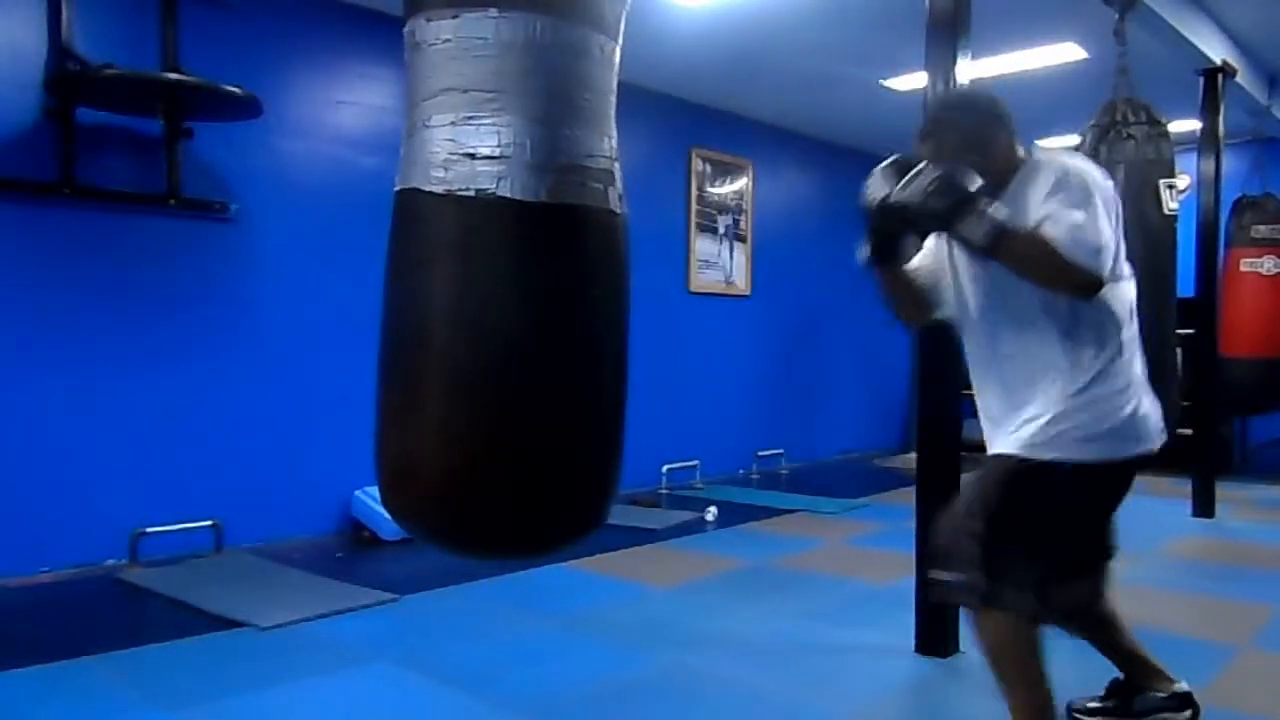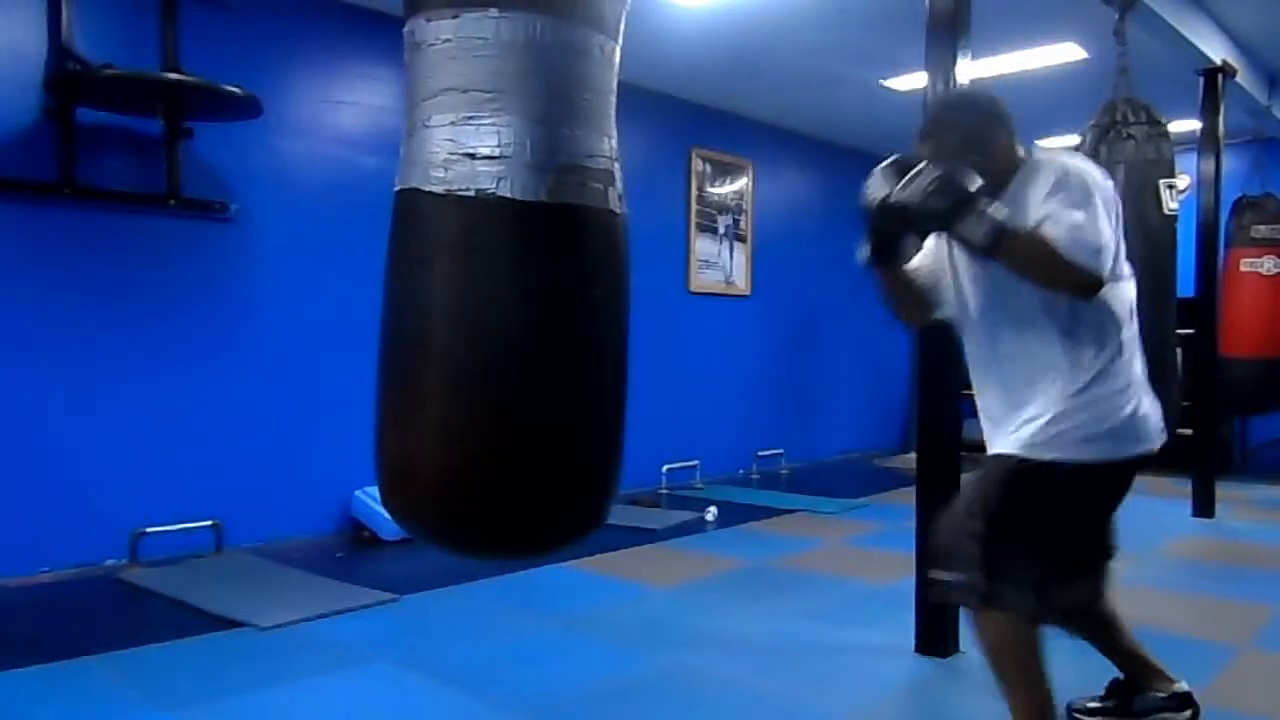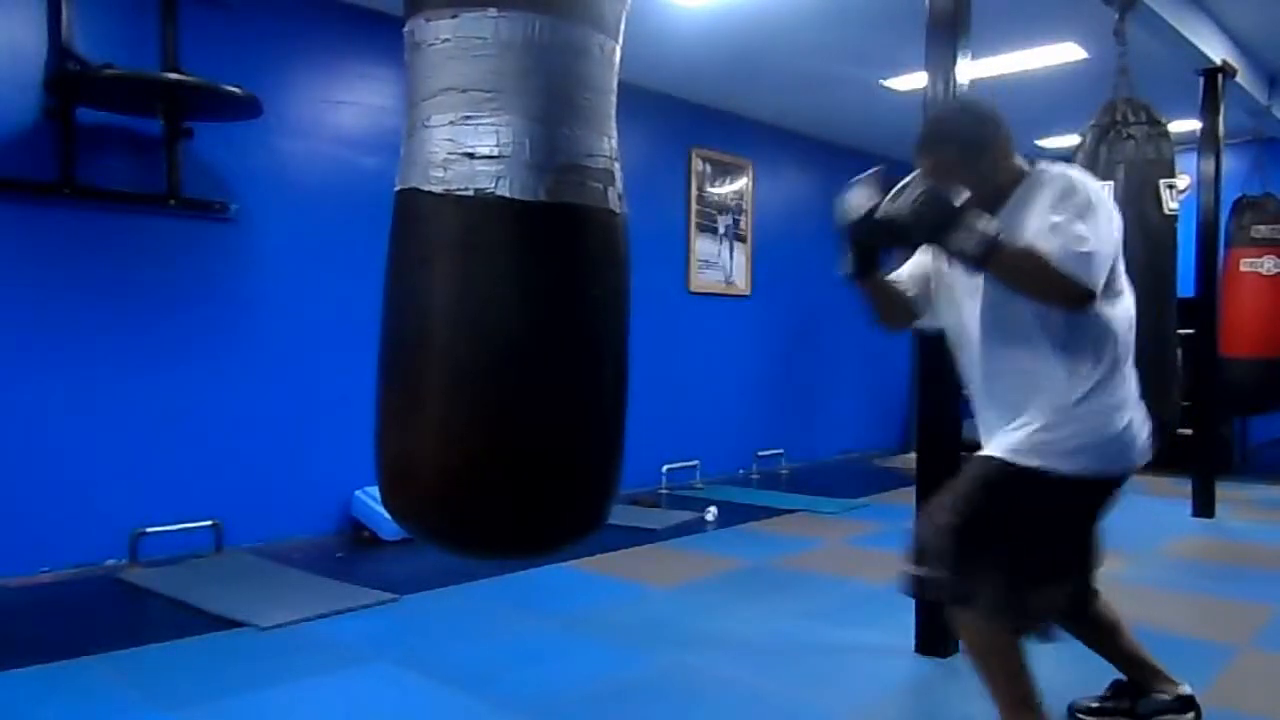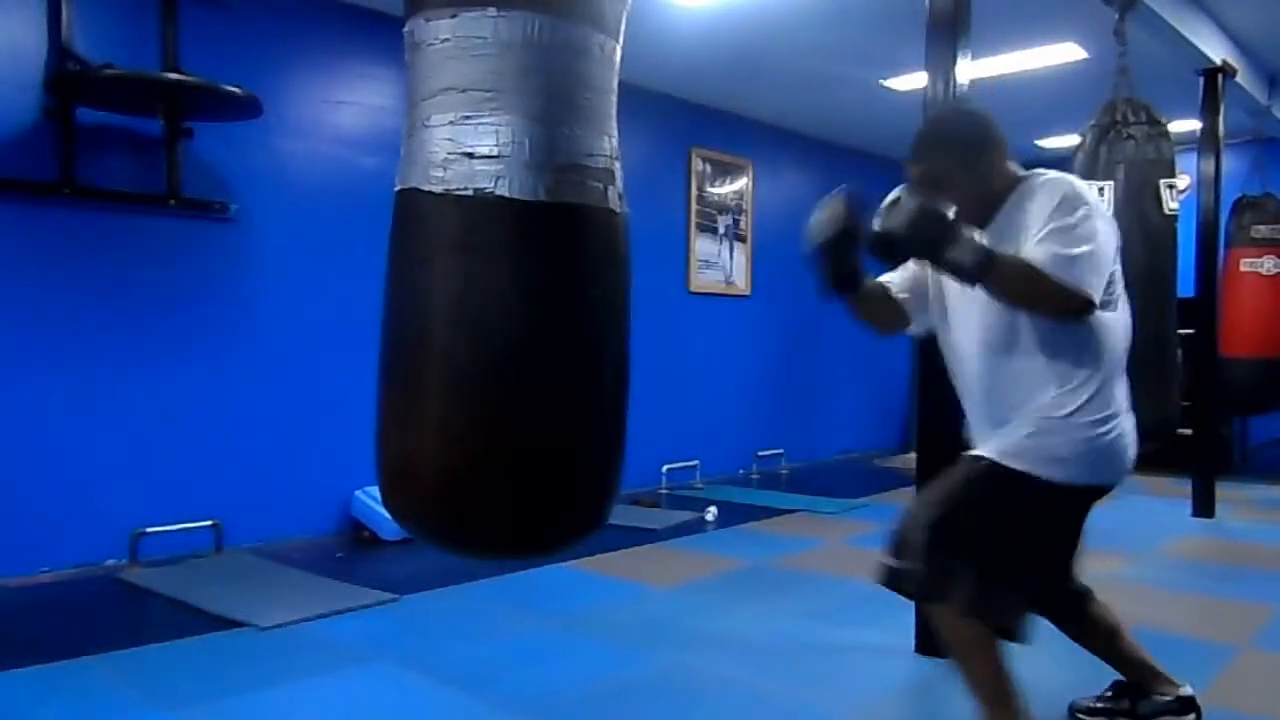
dt=0.1s
person 1, frame 1
left shoulder: (1065, 178)
right shoulder: (961, 210)
left elbow: (1083, 274)
right elbow: (917, 308)
left wrist: (974, 223)
right wrist: (885, 249)
left hip: (1083, 423)
right hip: (1040, 427)
left knee: (974, 554)
right knee: (1053, 578)
person 1, frame 2
left shoulder: (1066, 178)
right shoulder: (959, 223)
left elbow: (1082, 274)
right elbow: (915, 306)
left wrist: (972, 222)
right wrist: (886, 246)
left hip: (1085, 422)
right hip: (1039, 430)
left knee: (976, 558)
right knee: (1055, 579)
person 1, frame 3
left shoulder: (1068, 192)
right shoulder: (953, 233)
left elbow: (1073, 286)
right elbow: (898, 312)
left wrist: (964, 234)
right wrist: (866, 258)
left hip: (1073, 435)
right hip: (1033, 437)
left knee: (952, 553)
right knee: (1045, 583)
person 1, frame 4
left shoulder: (1062, 200)
right shoulder: (949, 225)
left elbow: (1068, 298)
right elbow: (890, 314)
left wrist: (957, 250)
right wrist: (846, 273)
left hip: (1062, 438)
right hip: (1030, 440)
left knee: (928, 552)
right knee: (1044, 585)
